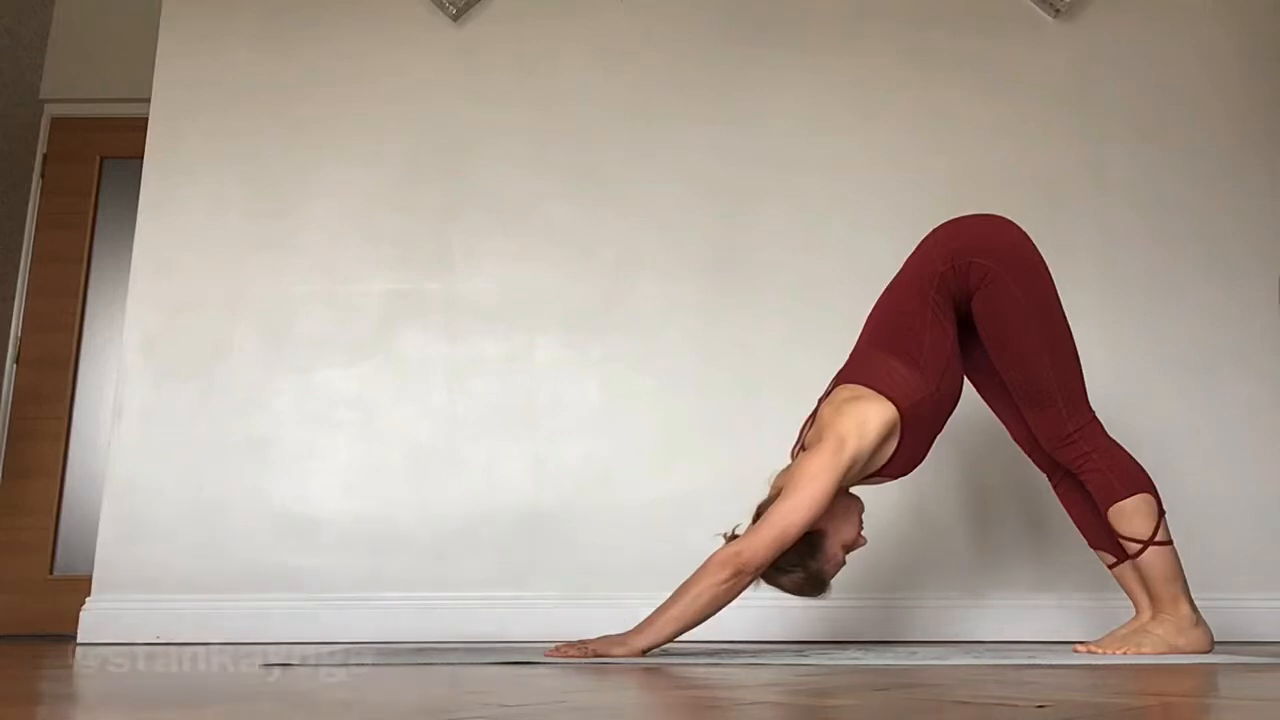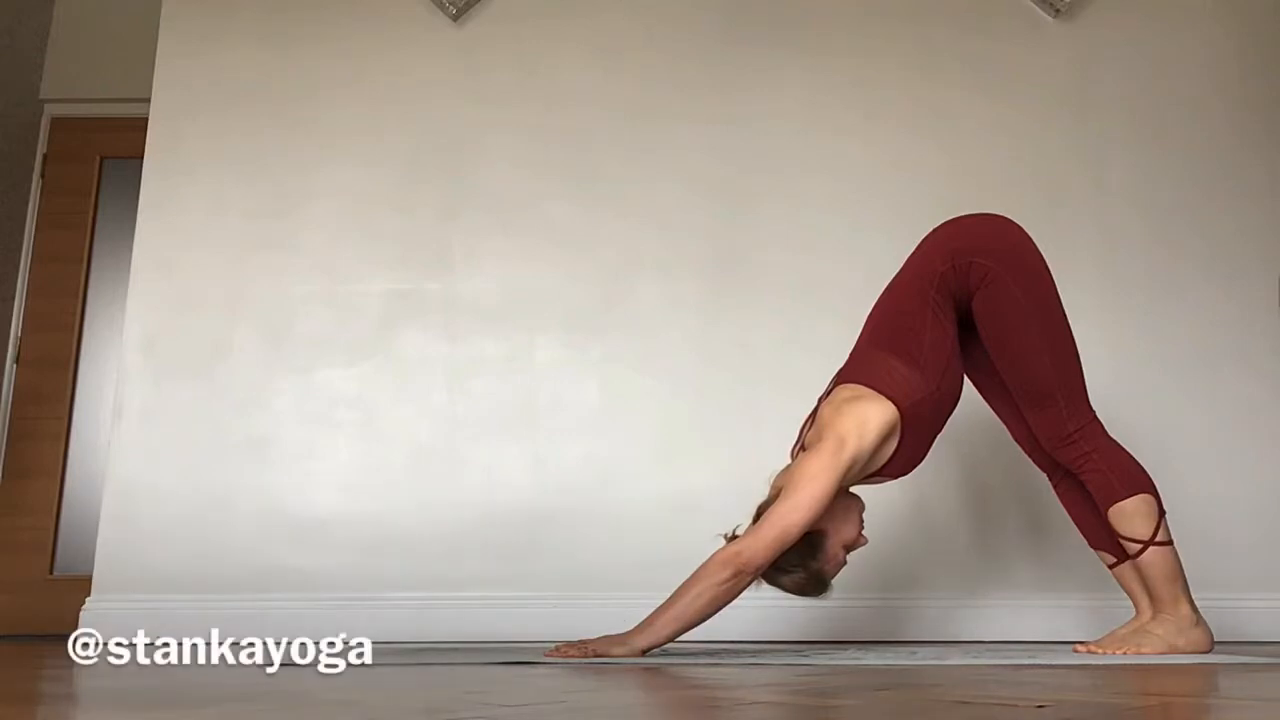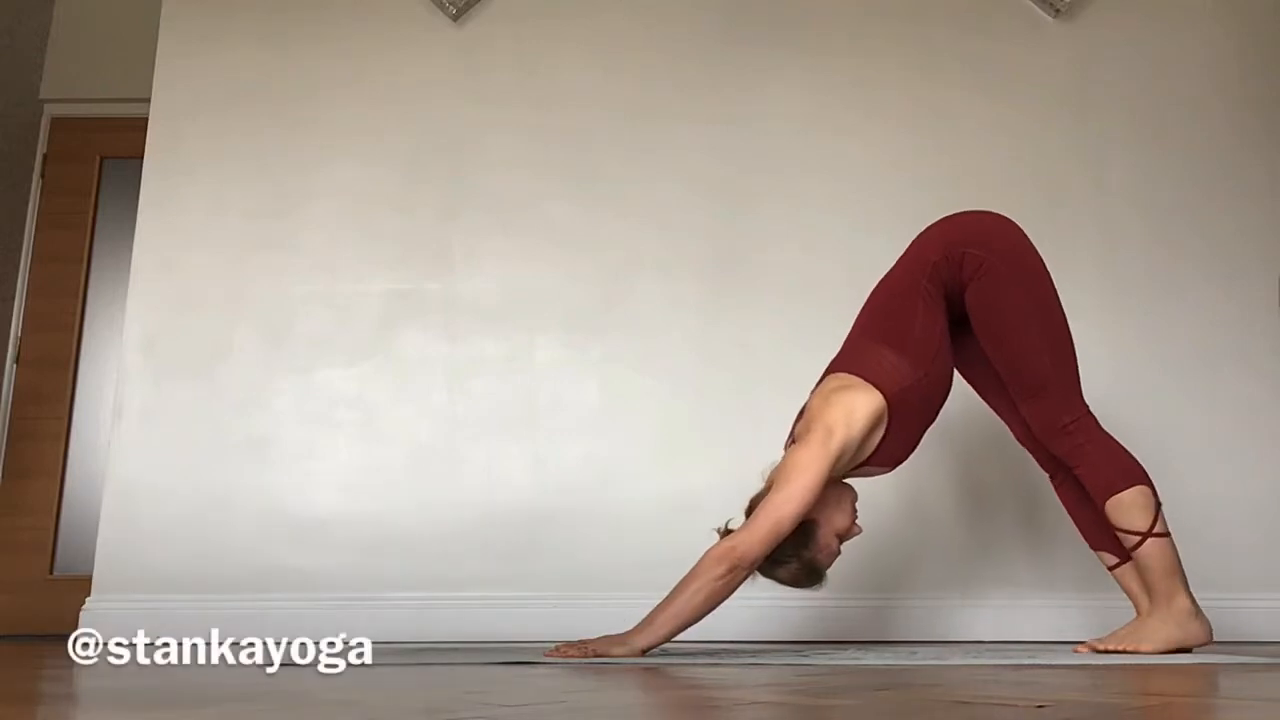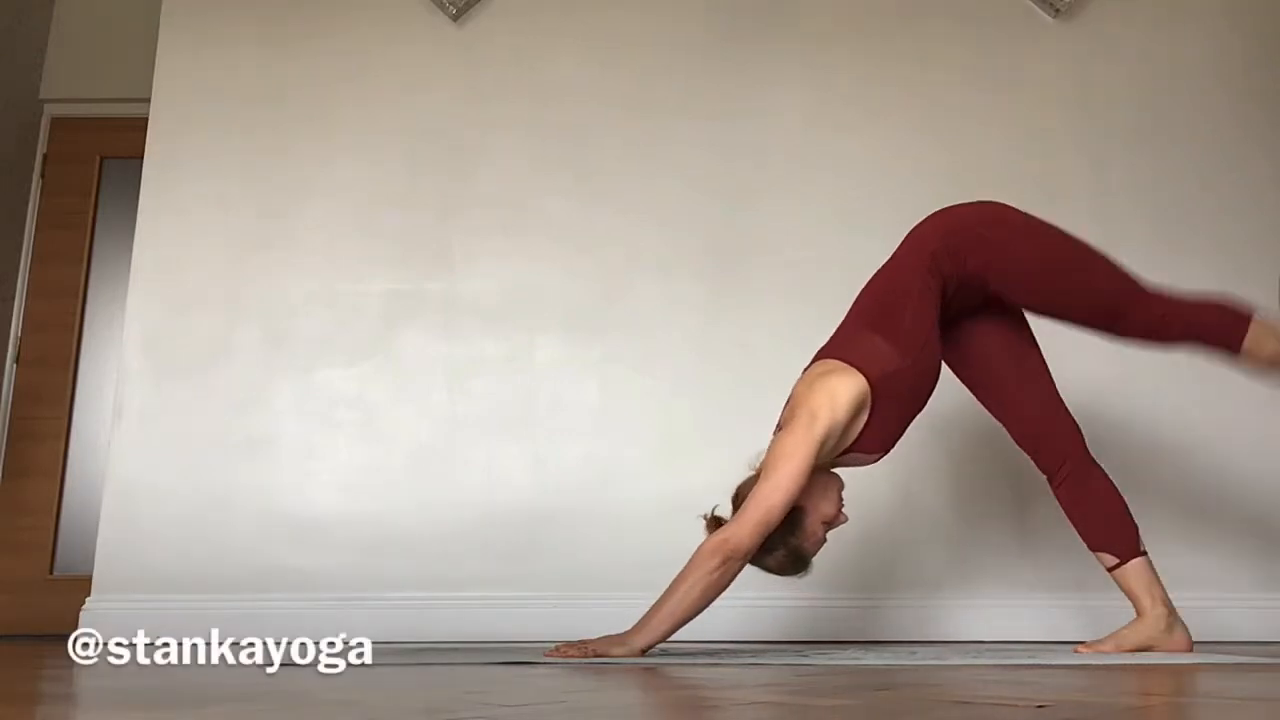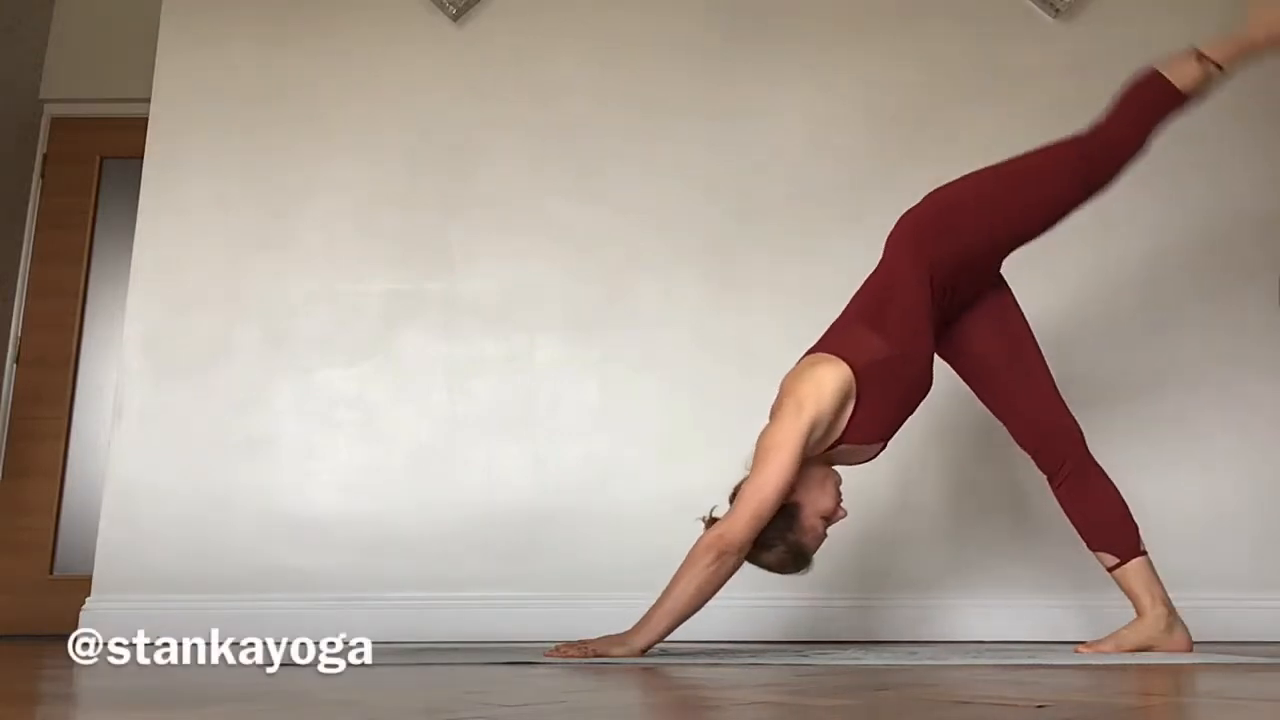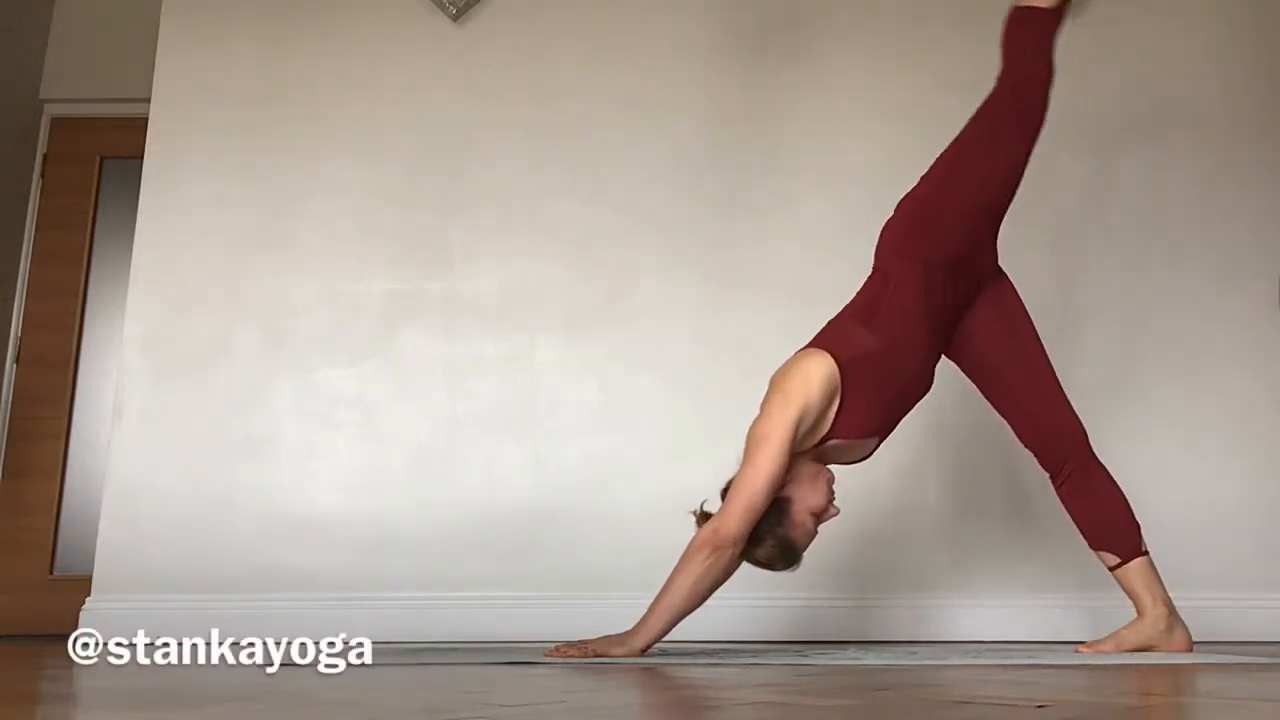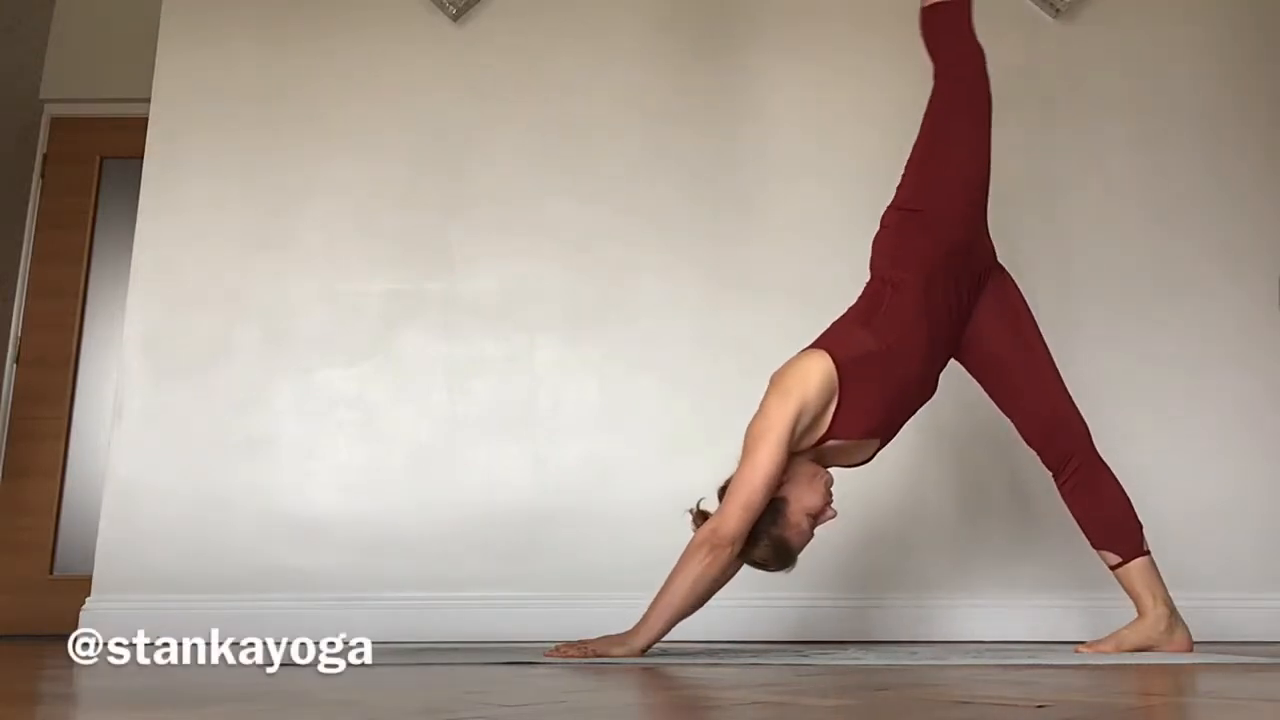
dt=0.4s
person 1, frame 1
left shoulder: (830, 458)
right shoulder: (816, 468)
left elbow: (738, 560)
right elbow: (741, 562)
left wrist: (635, 640)
right wrist: (637, 639)
left hip: (977, 259)
right hip: (959, 289)
left knee: (1071, 436)
right knee: (1054, 453)
left ankle: (1179, 616)
right ankle: (1152, 613)
person 1, frame 2
left shoulder: (832, 456)
right shoulder: (815, 470)
left elbow: (739, 560)
right elbow: (742, 562)
left wrist: (634, 641)
right wrist: (637, 639)
left hip: (978, 258)
right hip: (959, 288)
left knee: (1070, 436)
right knee: (1054, 453)
left ankle: (1179, 616)
right ankle: (1151, 612)
person 1, frame 3
left shoulder: (823, 447)
right shoulder: (811, 461)
left elbow: (733, 556)
right elbow: (737, 557)
left wrist: (635, 639)
right wrist: (635, 639)
left hip: (972, 254)
right hip: (955, 288)
left knee: (1063, 424)
right knee: (1051, 445)
left ankle: (1176, 606)
right ankle: (1152, 611)
person 1, frame 4
left shoulder: (810, 430)
right shoulder: (803, 452)
left elbow: (726, 548)
right elbow: (729, 550)
left wrist: (635, 640)
right wrist: (635, 640)
left hip: (967, 248)
right hip: (953, 293)
left knee: (1147, 315)
right knee: (1057, 451)
right ankle: (1158, 618)
person 1, frame 5
left shoulder: (800, 425)
left elbow: (724, 541)
right elbow: (734, 546)
left wrist: (638, 638)
right wrist: (640, 639)
left hip: (946, 251)
right hip: (950, 289)
left knee: (1102, 150)
right knee: (1056, 448)
right ankle: (1159, 618)
person 1, frame 6
left shoulder: (789, 414)
left elbow: (719, 539)
right elbow: (725, 544)
left wrist: (636, 639)
left hip: (935, 253)
right hip: (943, 289)
left knee: (1021, 83)
right knee: (1059, 445)
person 1, frame 7
left shoulder: (791, 407)
left elbow: (719, 539)
right elbow: (724, 543)
left wrist: (637, 638)
left hip: (932, 260)
right hip: (939, 288)
right knee: (1063, 445)
